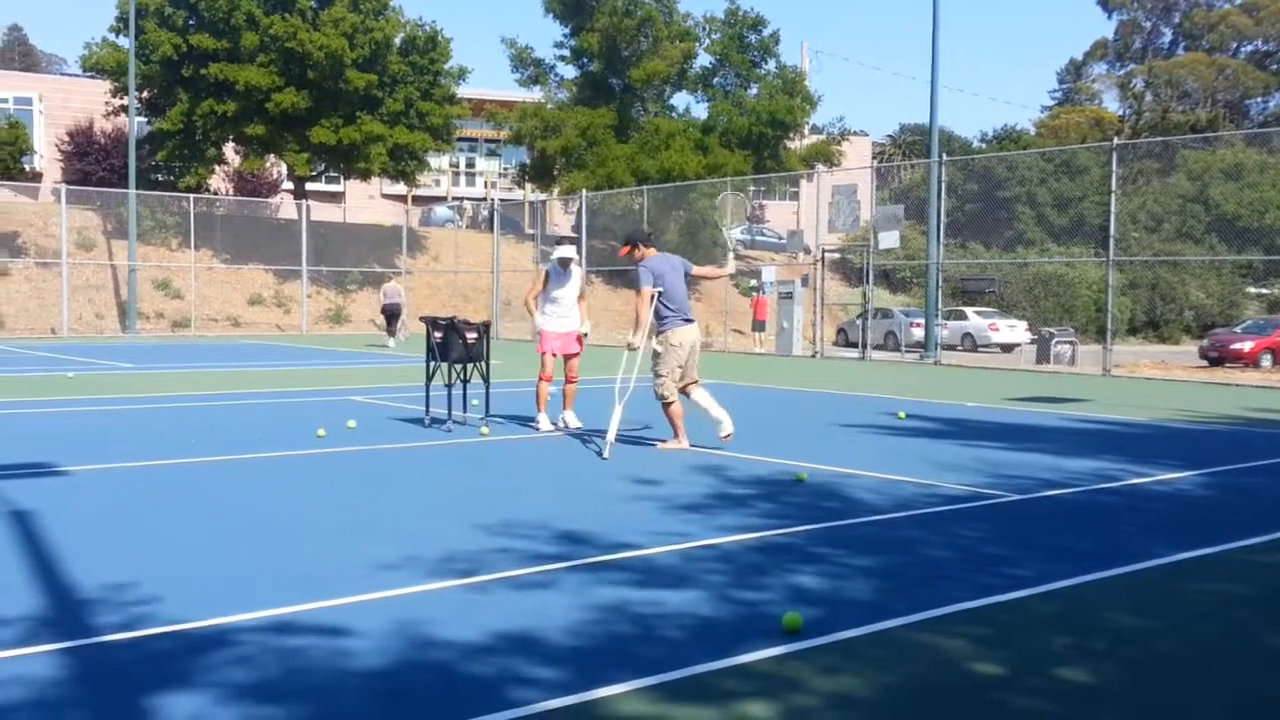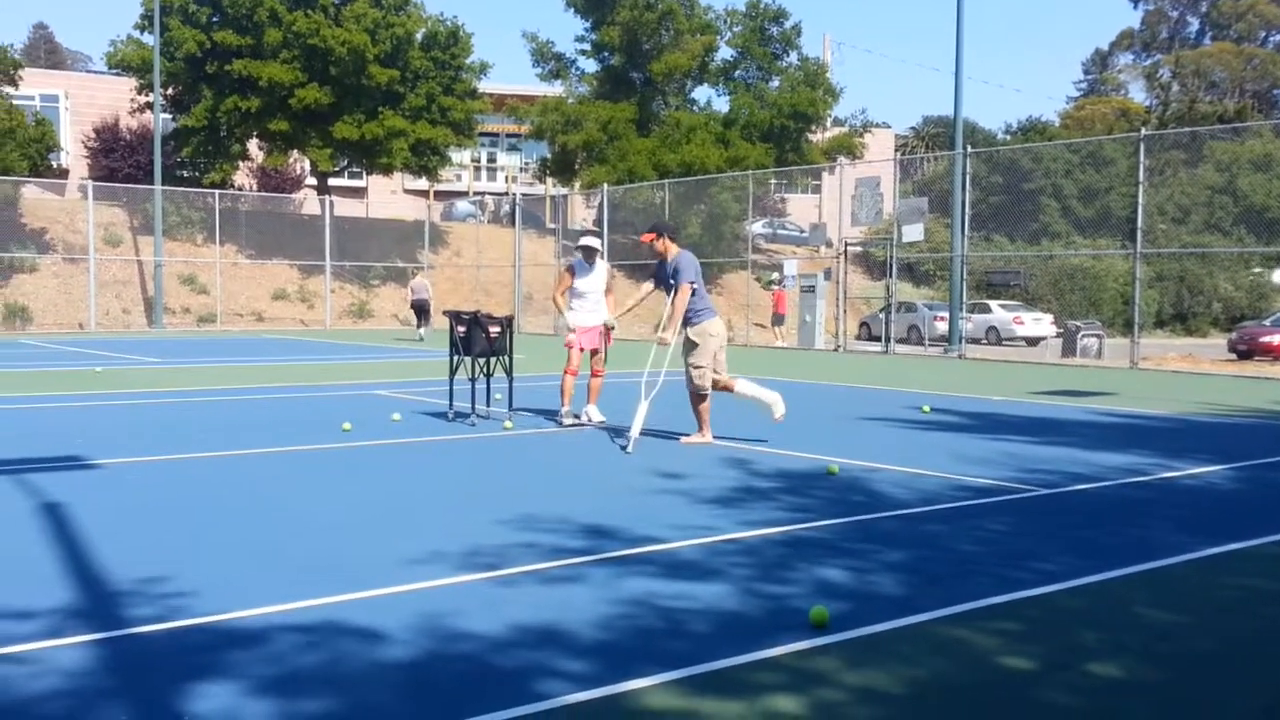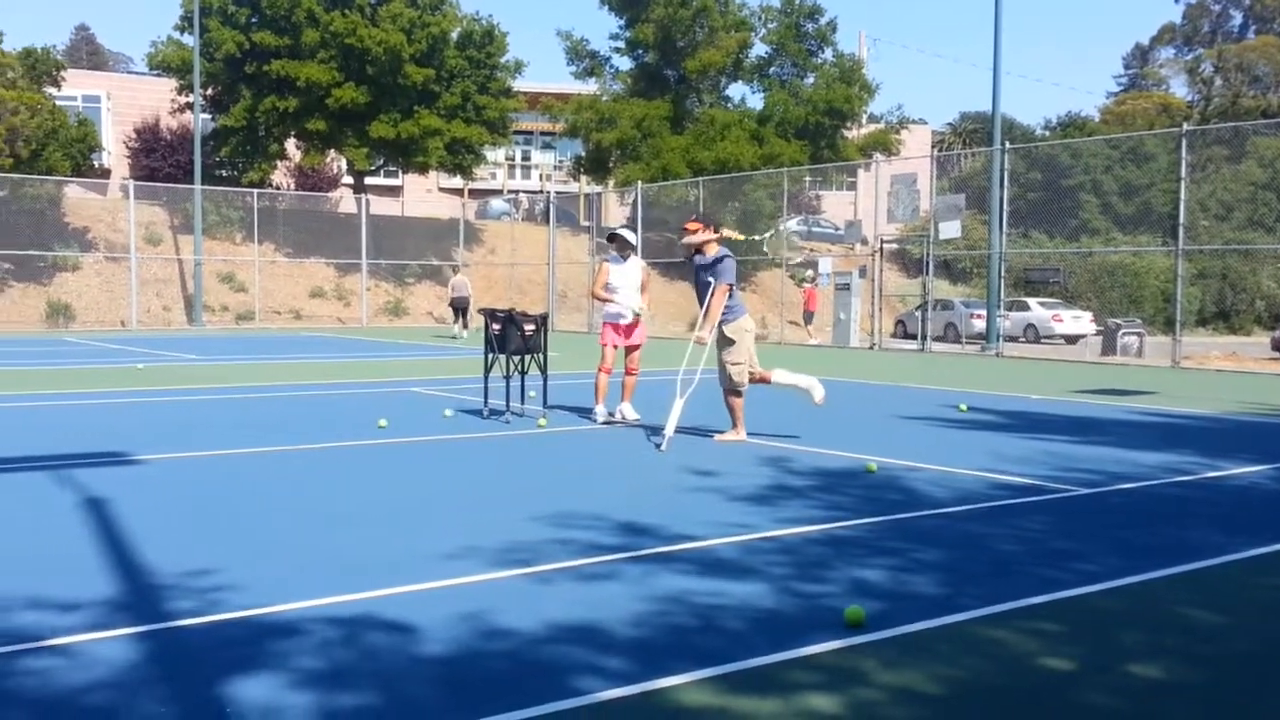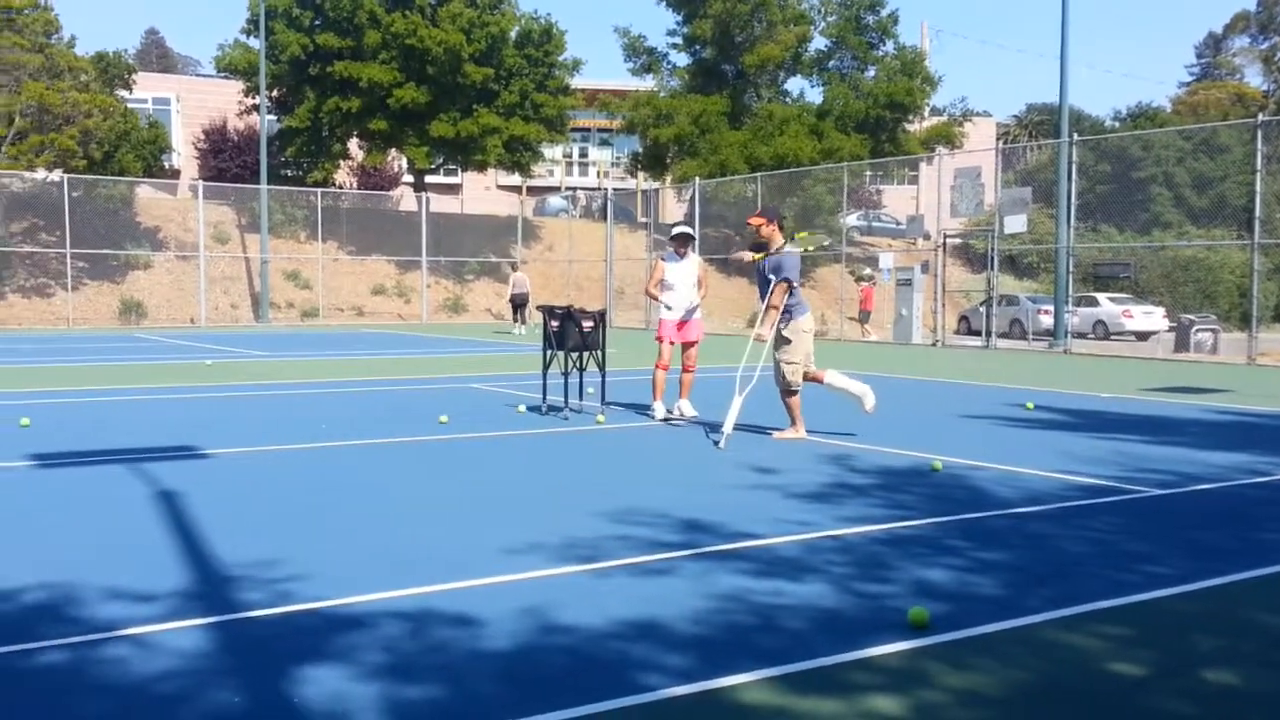
dt=0.4s
person 1, frame 1
left shoulder: (645, 266)
right shoulder: (674, 260)
left elbow: (644, 301)
right elbow: (702, 271)
left wrist: (637, 335)
right wrist: (727, 270)
left hip: (672, 334)
right hip: (691, 329)
left knee: (667, 391)
right knee: (689, 384)
left ankle: (680, 438)
right ankle: (719, 415)
person 1, frame 2
left shoulder: (685, 260)
right shoulder: (663, 265)
left elbow: (682, 298)
right elbow: (647, 290)
left wrist: (669, 330)
right wrist: (621, 312)
left hip: (703, 327)
right hip: (704, 326)
left knee: (698, 384)
right knee: (719, 380)
left ankle: (704, 432)
right ankle: (767, 396)
person 1, frame 3
left shoulder: (724, 258)
right shoulder: (696, 255)
left elbow: (719, 297)
right elbow: (685, 241)
left wrist: (706, 329)
right wrist: (717, 236)
left hip: (735, 324)
right hip: (725, 327)
left knee: (731, 382)
right knee: (753, 374)
left ankle: (738, 430)
right ankle: (805, 382)
person 1, frame 4
left shoulder: (788, 255)
right shoulder: (762, 249)
left elbow: (778, 296)
right elbow: (734, 256)
left wrist: (765, 326)
right wrist: (744, 255)
left hip: (793, 323)
right hip: (787, 323)
left knee: (788, 379)
right knee: (807, 372)
left ankle: (797, 427)
right ankle: (857, 388)
person 2, frame 1
left shoulder: (579, 273)
right shoulder: (547, 273)
right elbow: (529, 298)
left wrist: (585, 321)
right wrist: (535, 315)
left hip: (573, 329)
right hip: (550, 329)
left knee: (572, 374)
right knee: (546, 373)
left ankle: (567, 415)
right ankle: (542, 416)
person 2, frame 2
left shoulder: (605, 268)
right shoulder: (572, 268)
right elbow: (558, 294)
left wrist: (611, 315)
right wrist: (566, 315)
left hip: (600, 324)
right hip: (578, 324)
left knee: (598, 369)
right knee: (572, 367)
left ankle: (590, 408)
right ankle: (565, 410)
person 2, frame 3
left shoulder: (640, 265)
right shoulder: (607, 264)
left elbow: (645, 291)
right elbow: (595, 291)
left wrist: (643, 305)
right wrist: (616, 299)
left hip: (635, 321)
right hip: (612, 321)
left knee: (633, 367)
right knee: (606, 364)
left ankle: (625, 406)
right ankle: (599, 408)
person 2, frame 4
left shoulder: (697, 262)
right shoulder: (663, 261)
left elbow: (703, 287)
right elbow: (649, 288)
left wrist: (698, 299)
right wrist: (662, 298)
left hip: (691, 317)
right hip: (668, 318)
left knee: (690, 363)
right knee: (663, 361)
left ankle: (683, 403)
right ankle: (657, 404)
